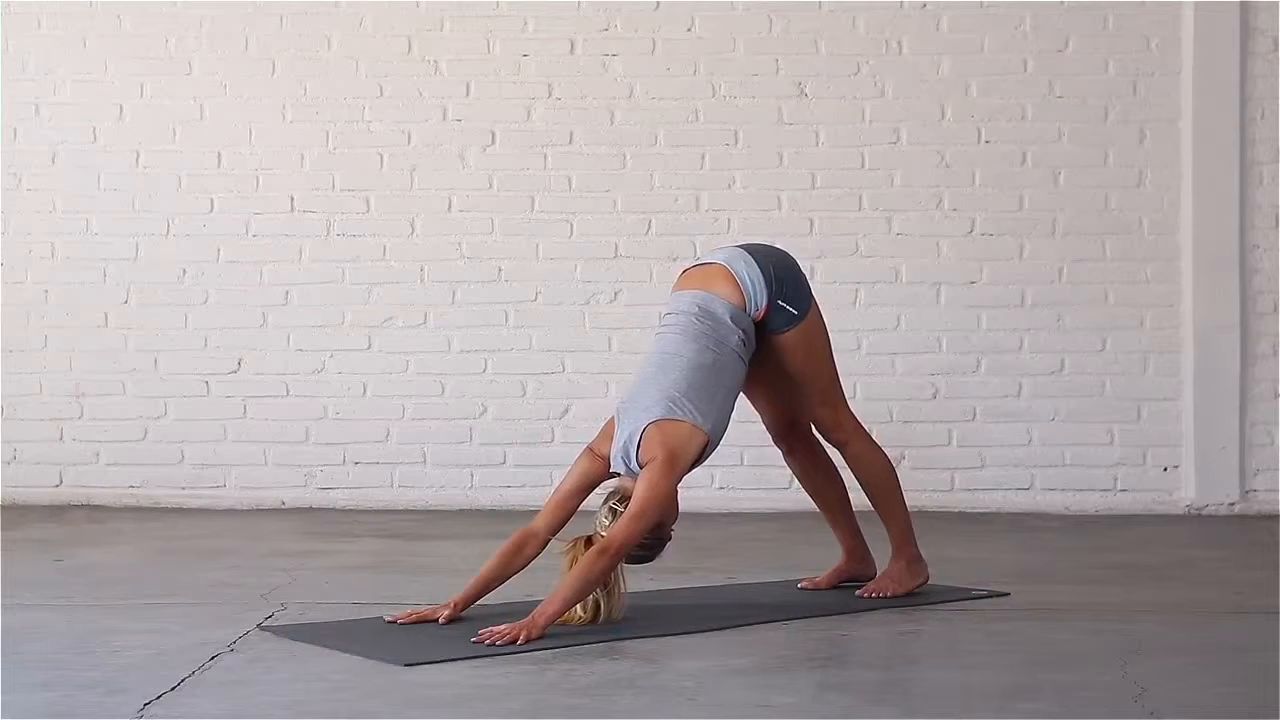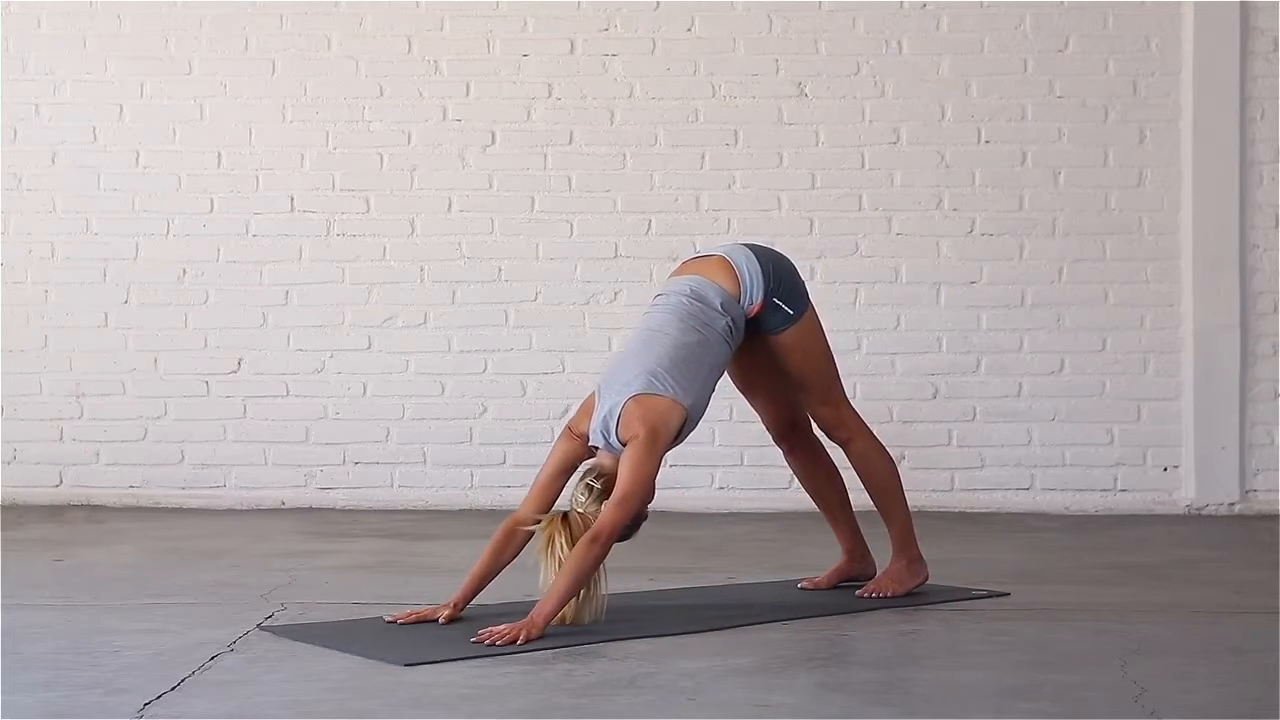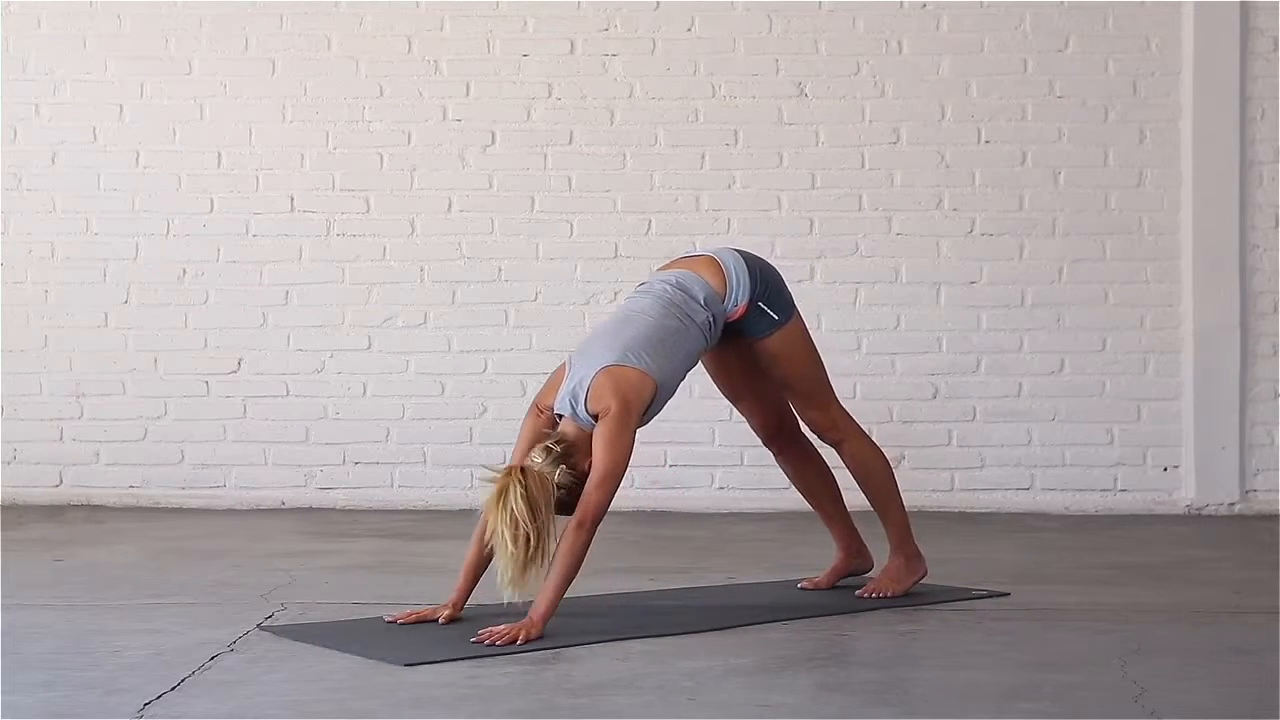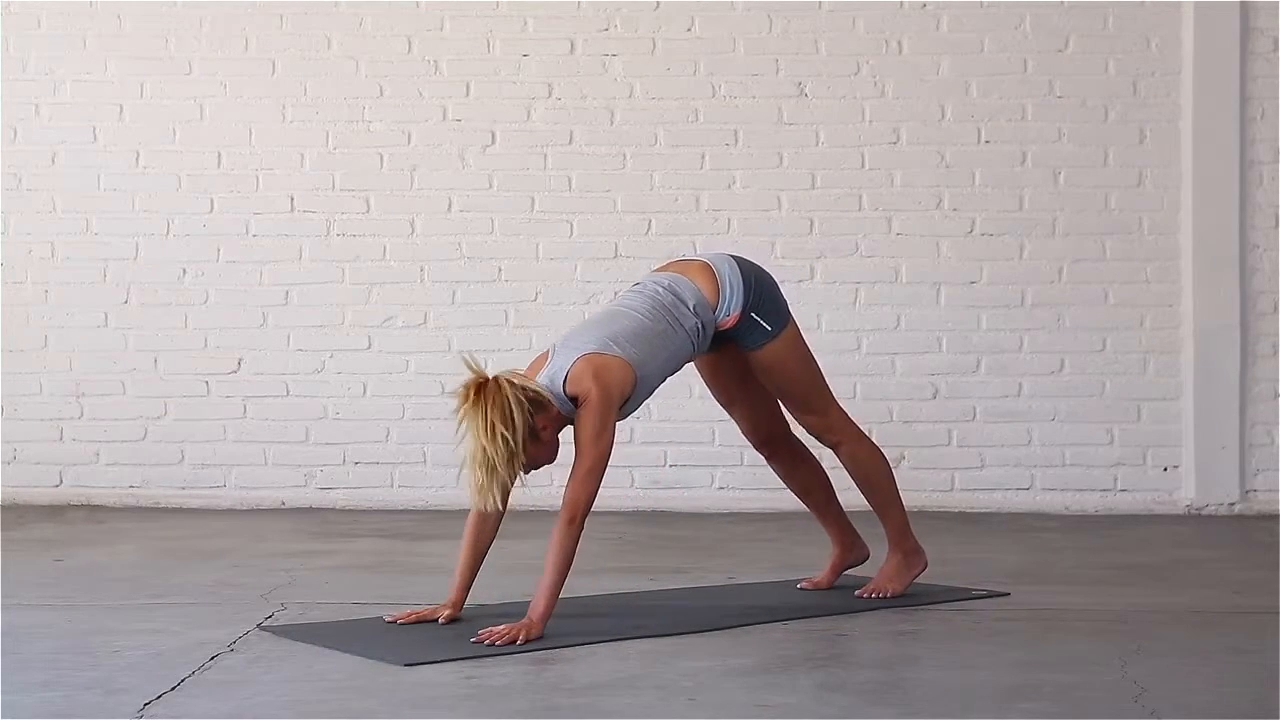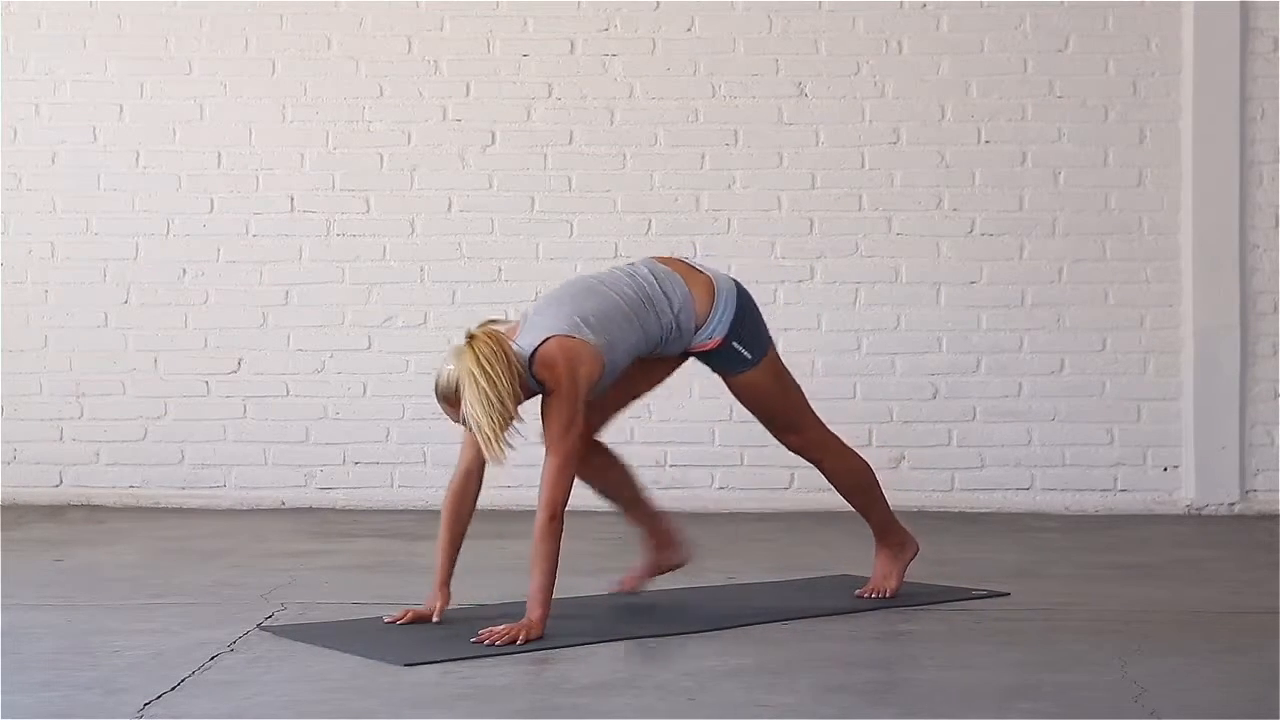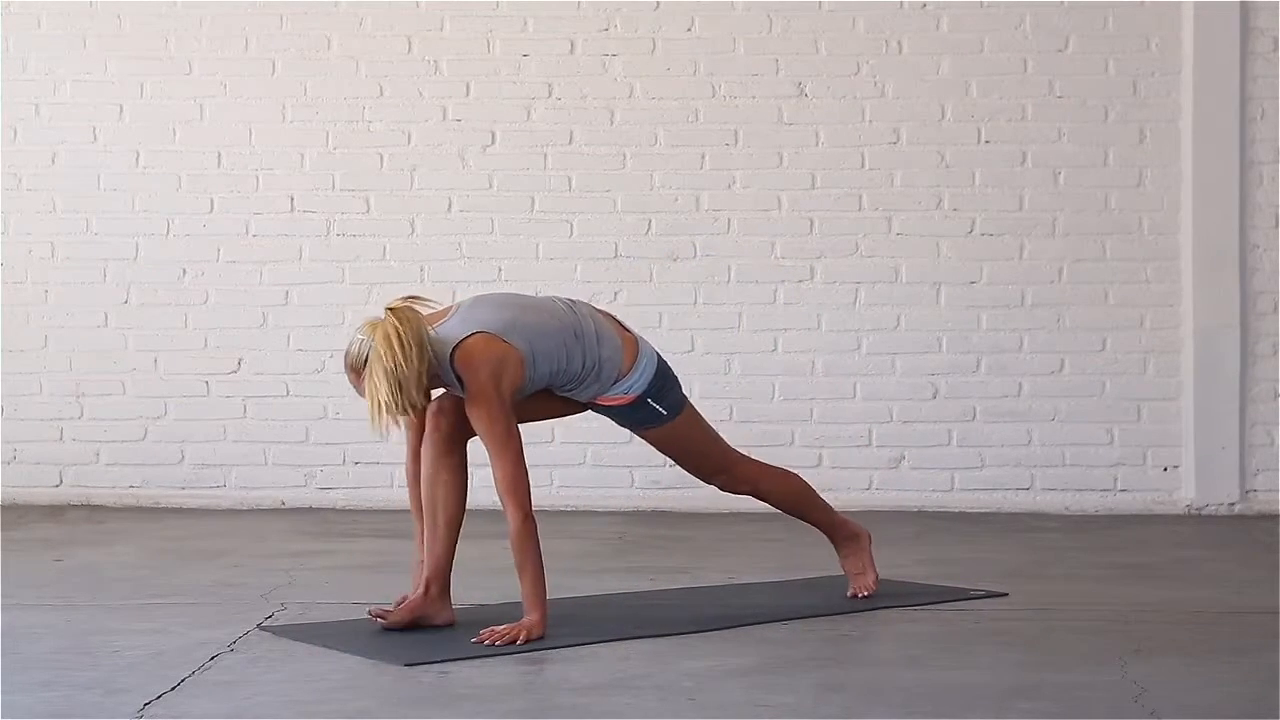
dt=0.7s
person 1, frame 1
left shoulder: (667, 449)
right shoulder: (612, 444)
left elbow: (609, 549)
right elbow: (535, 534)
left wrist: (537, 621)
right wrist: (457, 603)
left hip: (760, 282)
right hip: (711, 288)
left knee: (834, 424)
right knee: (790, 434)
left ankle: (908, 559)
right ankle: (856, 556)
person 1, frame 2
left shoulder: (644, 426)
right shoulder: (588, 425)
left elbow: (599, 535)
right elbow: (523, 519)
left wrist: (537, 620)
right wrist: (455, 603)
left hip: (755, 281)
right hip: (713, 288)
left knee: (835, 421)
right knee: (789, 431)
left ankle: (908, 558)
right ankle: (856, 557)
person 1, frame 3
left shoulder: (613, 399)
right shoulder: (551, 403)
left elbow: (586, 521)
right elbow: (501, 504)
left wrist: (535, 620)
right wrist: (454, 602)
left hip: (740, 287)
right hip: (700, 295)
left knee: (827, 422)
right knee: (778, 433)
left ankle: (906, 555)
right ankle: (853, 551)
person 1, frame 4
left shoulder: (592, 387)
right shoulder: (527, 389)
left elbow: (573, 513)
right elbow: (490, 501)
left wrist: (536, 619)
right wrist: (453, 601)
left hip: (734, 294)
right hip: (696, 302)
left knee: (826, 425)
right knee: (769, 438)
left ankle: (905, 549)
right ankle: (847, 544)
person 1, frame 5
left shoulder: (557, 367)
right shoulder: (494, 354)
left elbow: (551, 502)
right elbow: (467, 473)
left wrist: (536, 615)
right wrist: (439, 584)
left hip: (711, 314)
right hip: (663, 307)
left knee: (803, 436)
right knee: (575, 442)
left ankle: (893, 542)
right ankle: (664, 543)
person 1, frame 6
left shoulder: (477, 369)
right shoulder: (412, 344)
left elbow: (517, 507)
right elbow: (418, 455)
left wrist: (535, 615)
right wrist: (425, 566)
left hip: (620, 373)
right hip: (572, 354)
left knee: (730, 473)
right knee: (442, 424)
left ankle: (845, 536)
right ankle: (434, 595)
